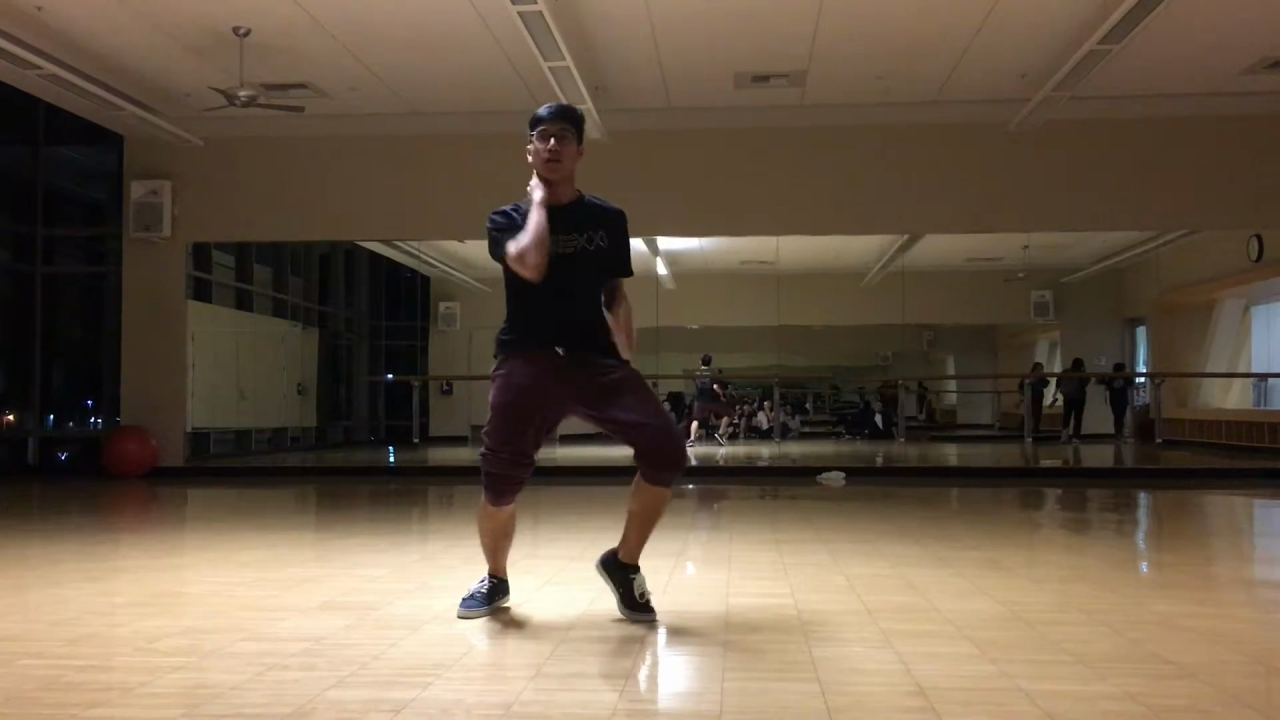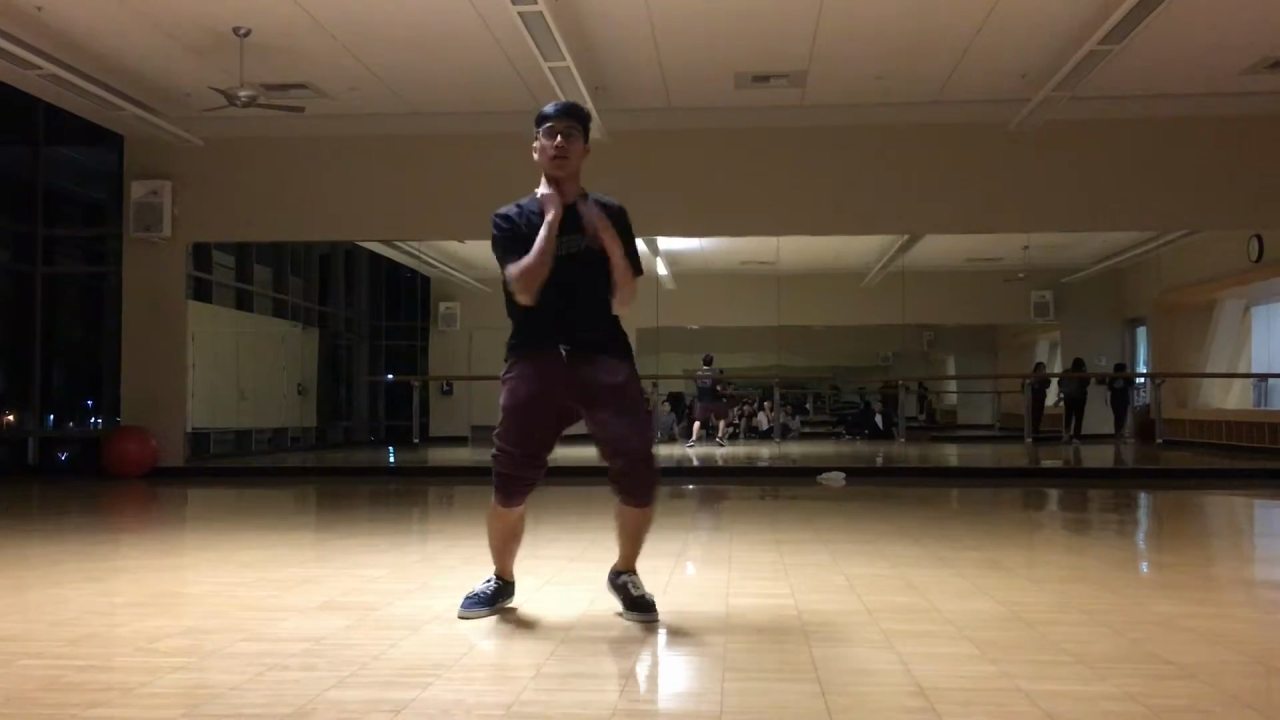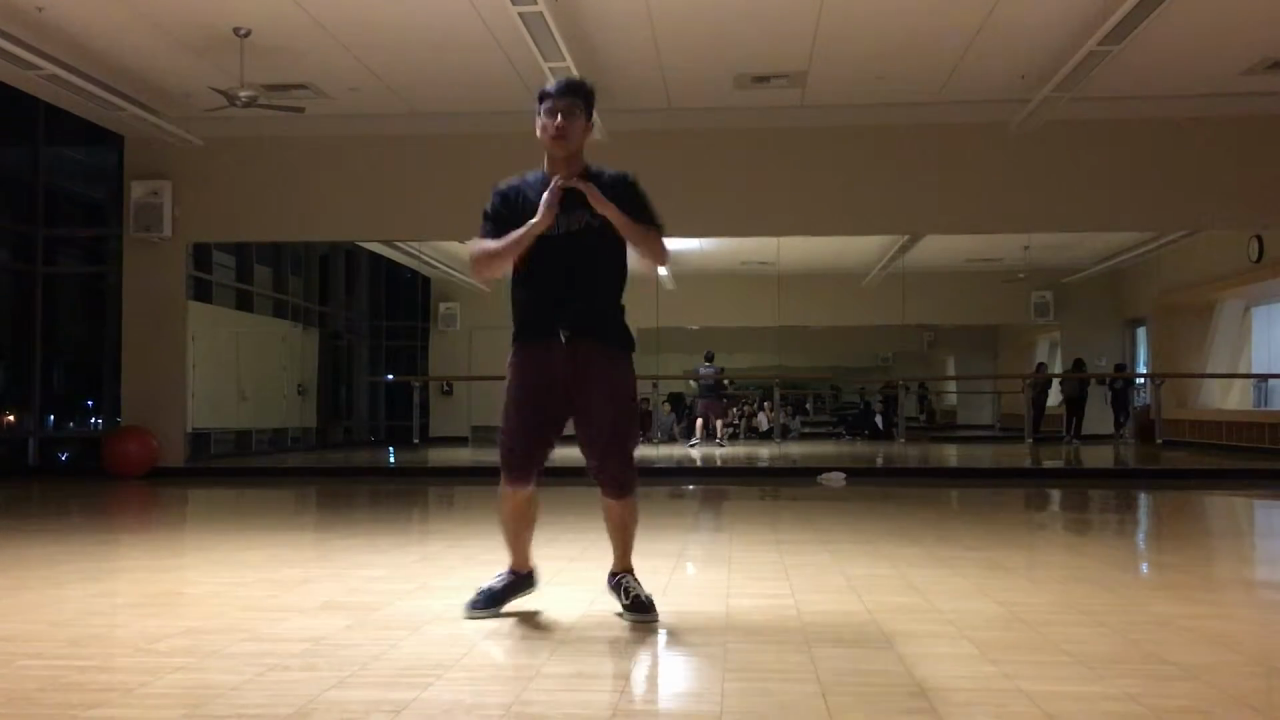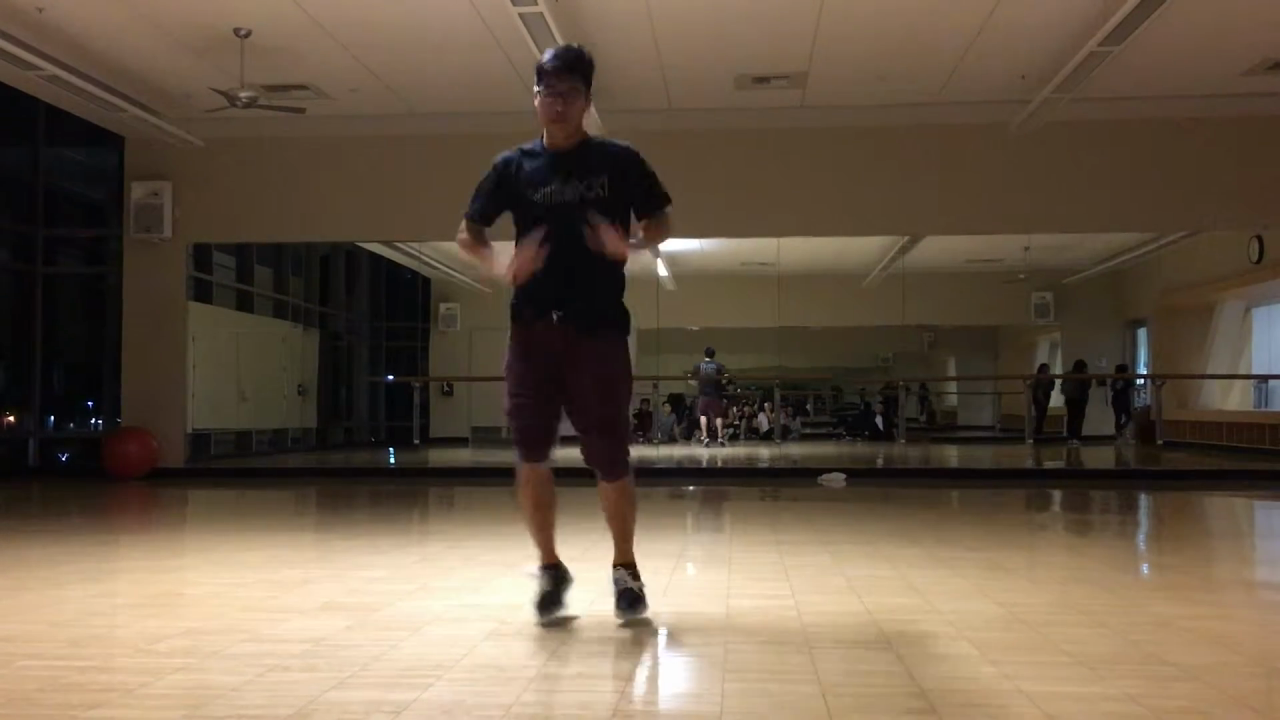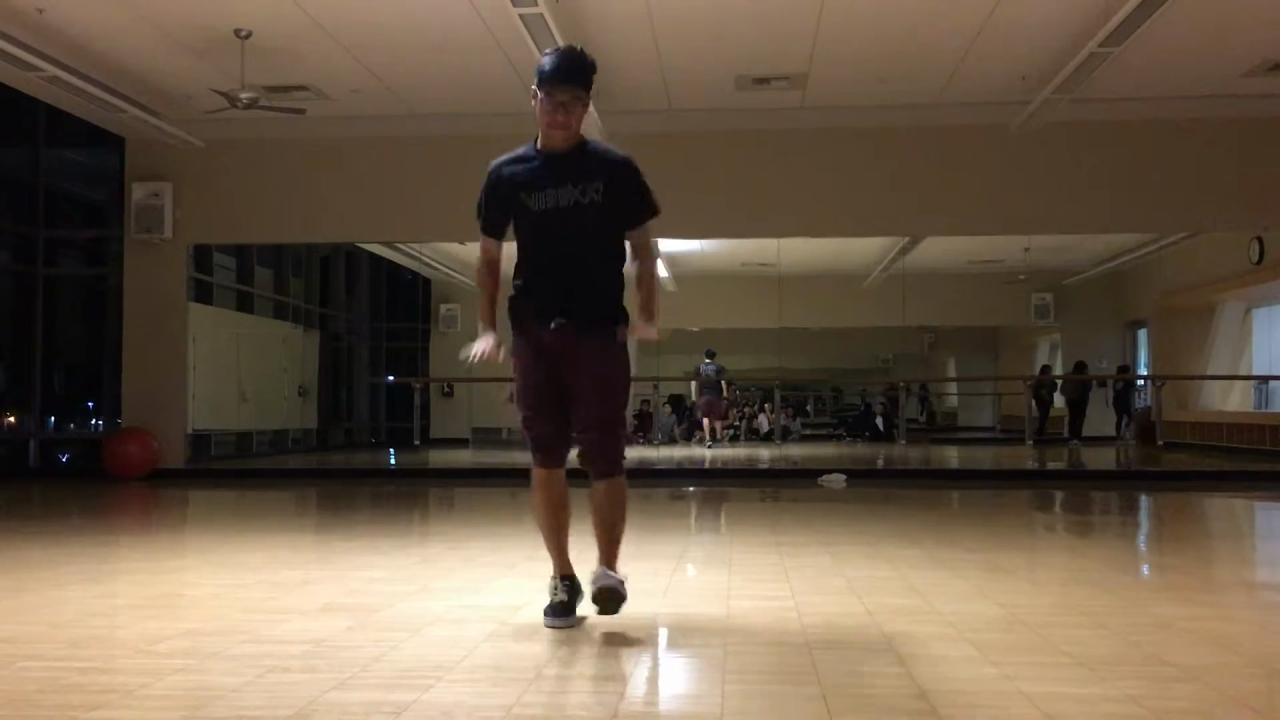
dt=0.1s
person 1, frame 1
left shoulder: (605, 217)
right shoulder: (509, 216)
right elbow: (529, 263)
left wrist: (620, 326)
right wrist: (538, 200)
left hip: (595, 359)
right hip: (528, 358)
left knee: (666, 451)
right knee: (500, 479)
left ankle: (623, 564)
right ankle: (495, 579)
person 1, frame 2
left shoulder: (610, 215)
right shoulder: (514, 217)
left elbow: (625, 296)
right elbow: (525, 291)
left wrist: (611, 242)
right wrist: (550, 217)
left hip: (604, 358)
right hip: (536, 360)
left knee: (636, 476)
right knee: (511, 482)
left ankle: (625, 573)
right ankle: (501, 580)
person 1, frame 3
left shoulder: (617, 187)
right shoulder: (515, 195)
left elbow: (657, 254)
right elbow: (481, 265)
left wrist: (607, 210)
right wrist: (538, 223)
left hip: (604, 345)
right hip: (538, 346)
left knee: (614, 470)
right knee: (518, 466)
left ankle: (623, 575)
right ankle: (518, 570)
person 1, frame 4
left shoulder: (618, 161)
right shoulder: (511, 167)
left elbow: (662, 224)
right elbow: (468, 235)
left wrist: (629, 244)
right wrist: (504, 267)
left hip: (598, 326)
right hip: (534, 325)
left knee: (607, 451)
right knee: (532, 449)
left ankle: (624, 567)
right ankle: (551, 568)
person 1, frame 5
left shoulder: (615, 168)
right shoulder: (505, 174)
left elbow: (642, 245)
right elbow: (489, 256)
left wrist: (647, 314)
right wrist: (488, 330)
left hip: (598, 331)
right hip: (535, 330)
left knee: (602, 451)
right knee: (547, 454)
left ankle: (608, 570)
right ankle: (563, 577)
